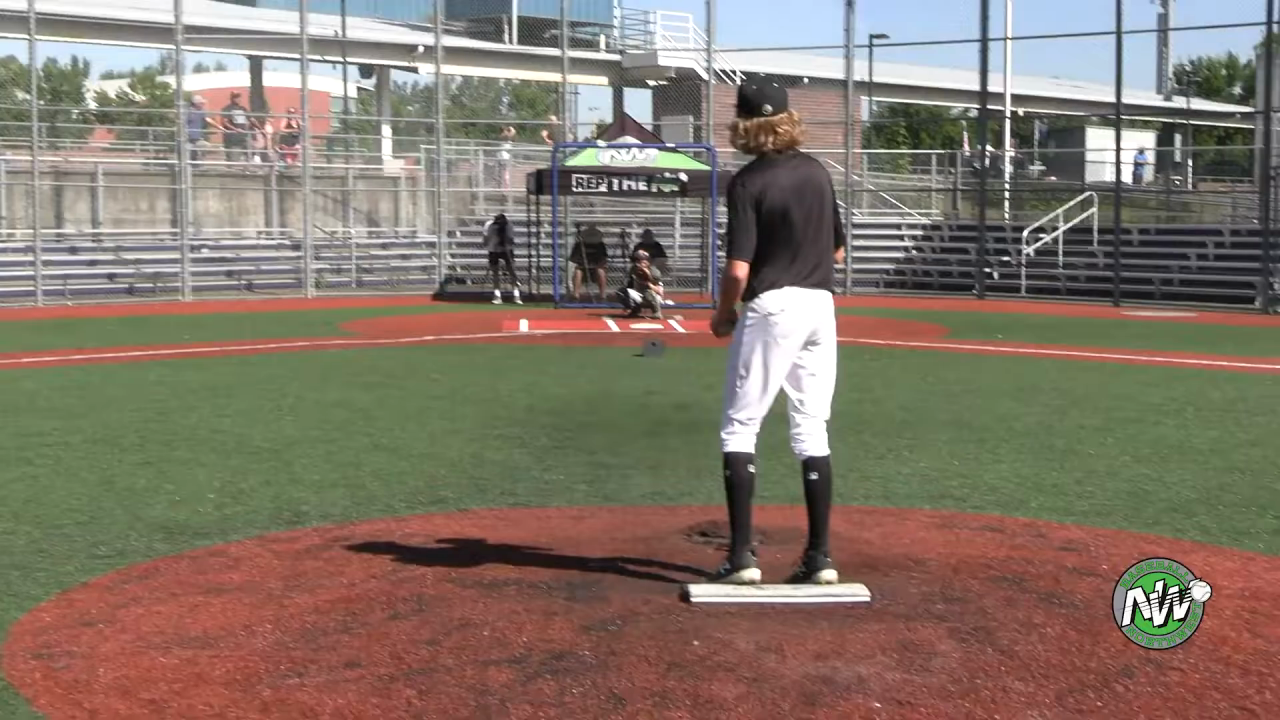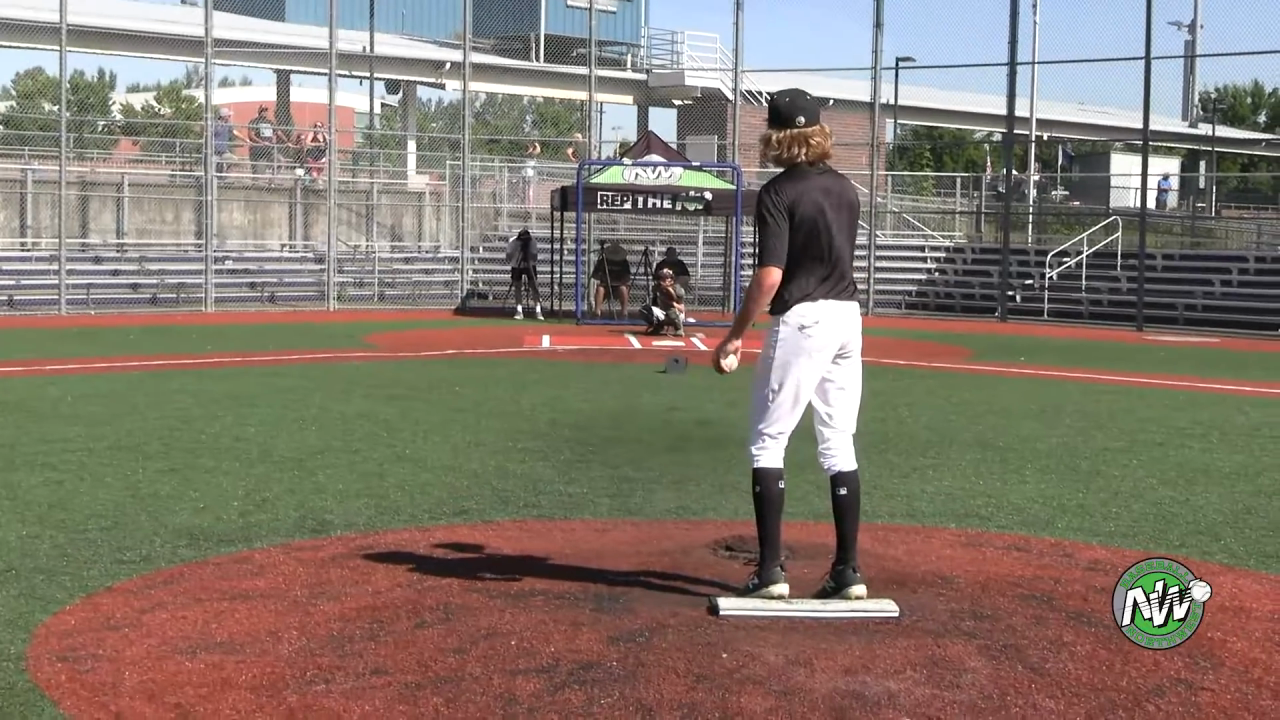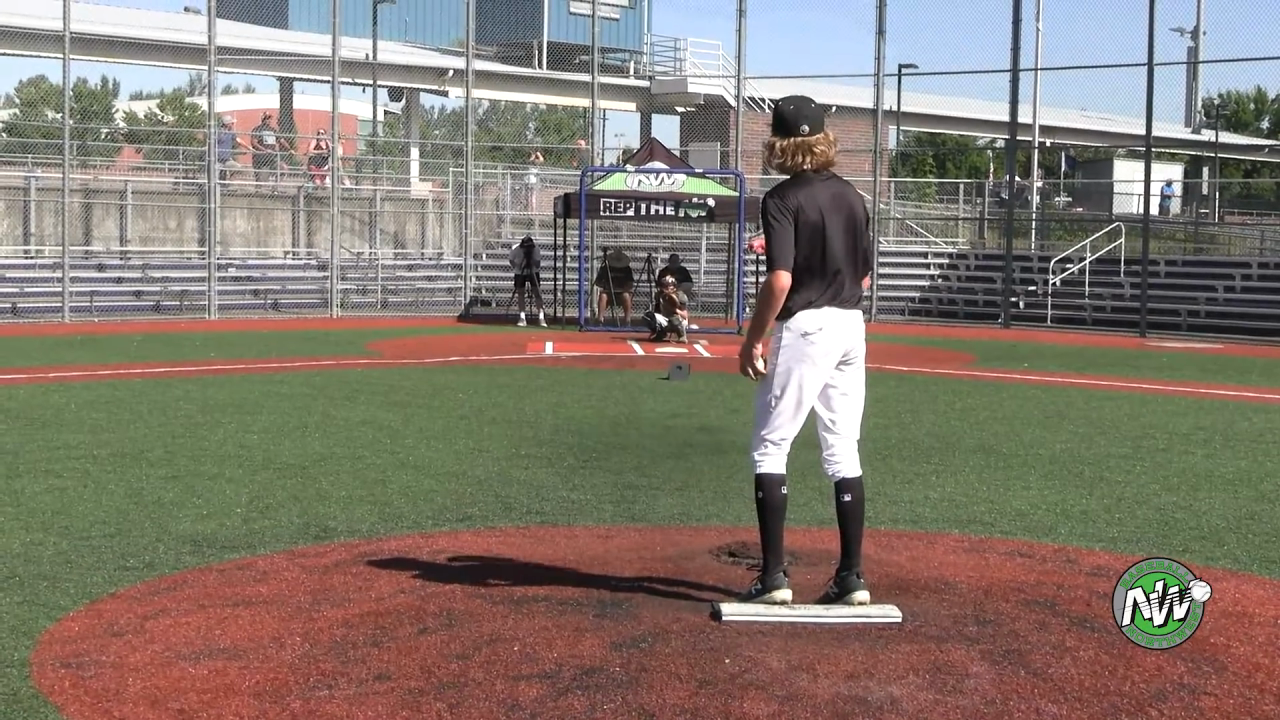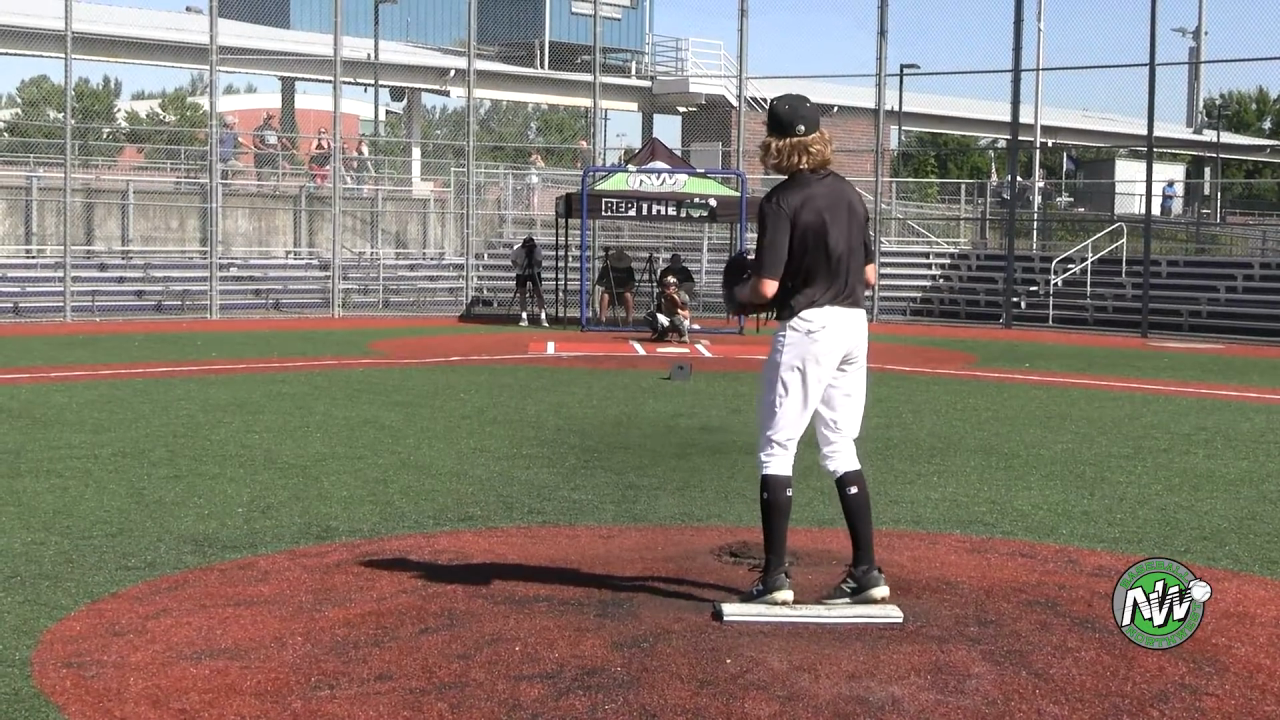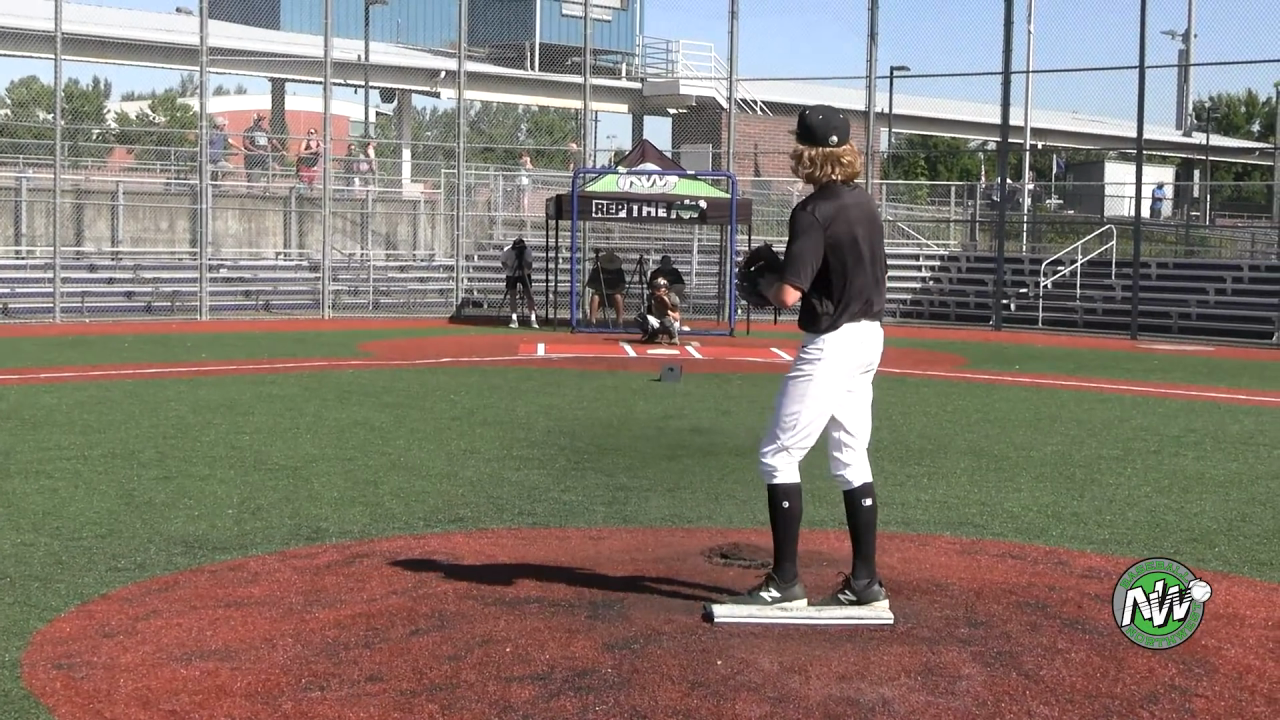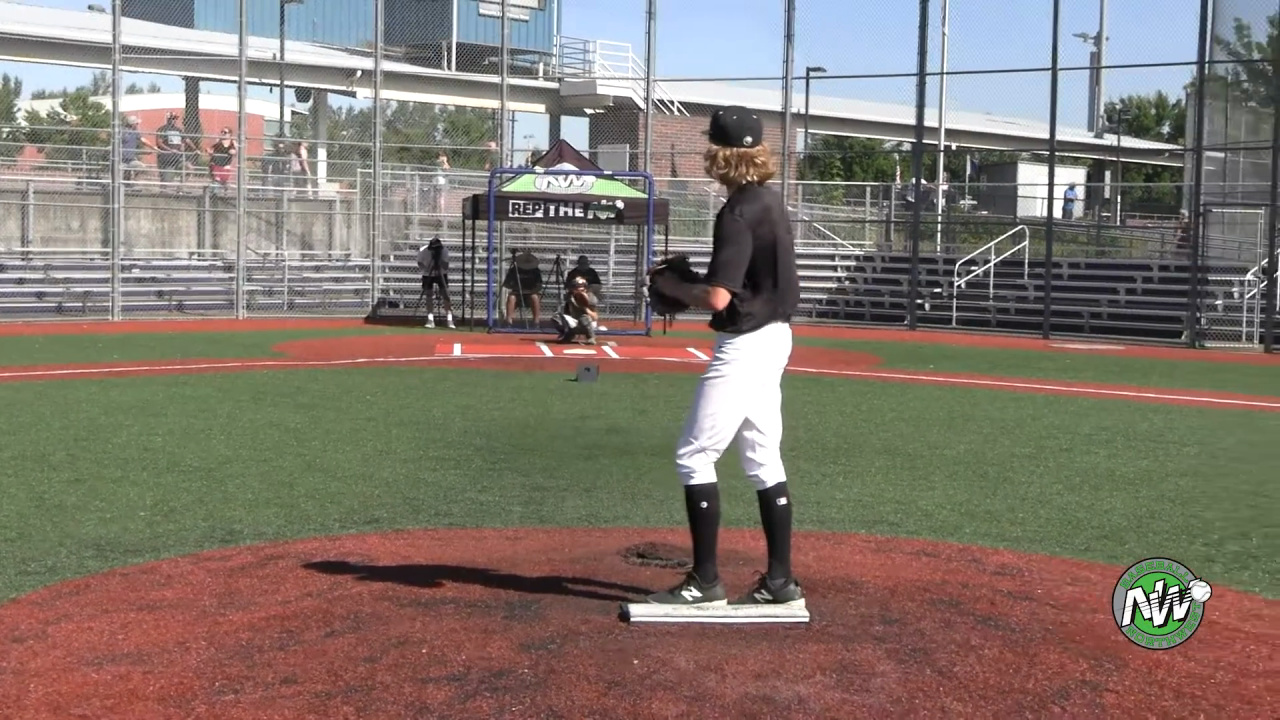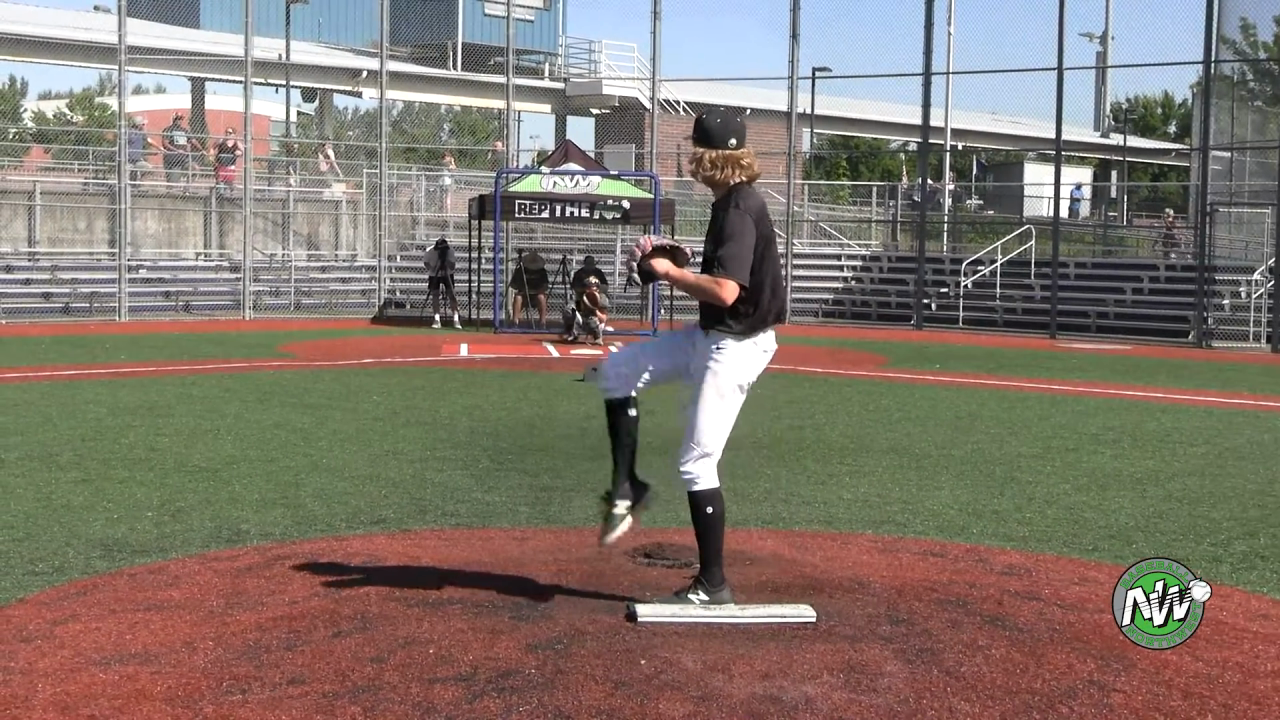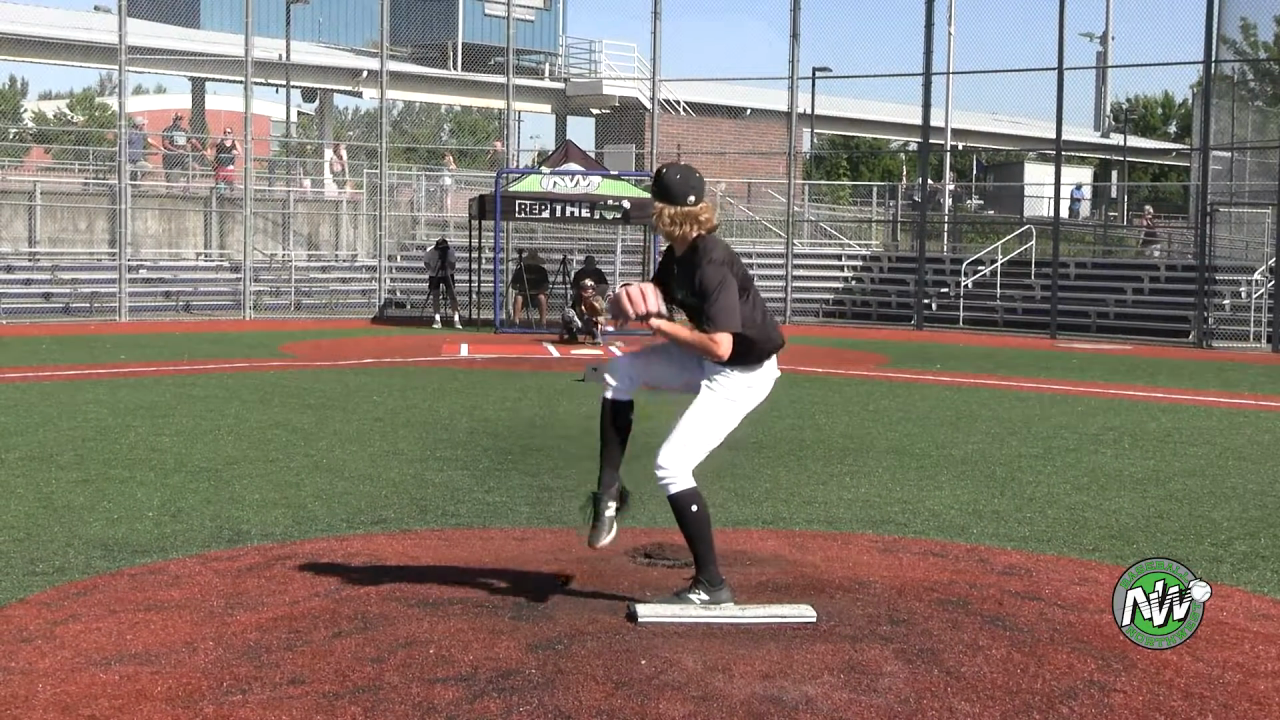
dt=0.5s
person 1, frame 1
left shoulder: (747, 182)
right shoulder: (819, 173)
left elbow: (738, 269)
right elbow: (837, 250)
left wrist: (723, 311)
left hip: (771, 308)
right hip: (820, 306)
left knee: (739, 429)
right knee: (811, 431)
left ankle: (742, 555)
right ankle: (819, 555)
person 1, frame 2
left shoulder: (777, 193)
right shoulder: (846, 189)
left elbow: (769, 275)
left wrist: (735, 335)
left hip: (801, 322)
right hip: (847, 318)
left knee: (768, 443)
right knee: (839, 445)
left ankle: (770, 571)
right ankle: (847, 571)
person 1, frame 3
left shoulder: (782, 198)
right shoulder: (851, 196)
left elbow: (779, 281)
right elbow: (864, 279)
left wrist: (752, 340)
left hip: (804, 329)
right hip: (851, 326)
left knee: (770, 449)
right knee: (843, 452)
left ankle: (773, 576)
right ankle: (851, 576)
person 1, frame 4
left shoulder: (780, 201)
right shoulder: (848, 193)
left elbow: (766, 286)
right elbow: (869, 275)
left wrist: (740, 292)
left hip: (806, 328)
right hip: (853, 324)
left knee: (777, 450)
right knee: (841, 449)
left ankle: (774, 578)
right ankle: (866, 571)
person 1, frame 5
left shoulder: (813, 211)
right shoulder: (866, 204)
left elbow: (787, 294)
right elbow: (880, 281)
left wrist: (762, 280)
left hip: (829, 344)
right hip: (868, 336)
left knee: (779, 456)
right knee: (851, 460)
left ankle: (785, 582)
right ankle: (865, 581)
person 1, frame 6
left shoulder: (739, 212)
right shoulder: (770, 202)
left elbow: (717, 297)
left wrist: (672, 286)
right wrist: (690, 282)
left hip: (744, 346)
right hip: (772, 338)
left knee: (694, 457)
right knee: (764, 461)
left ankle: (705, 581)
right ankle: (781, 580)
person 1, frame 7
left shoulder: (741, 209)
right shoulder: (731, 202)
left elbow: (726, 290)
left wrist: (669, 271)
right wrist: (673, 267)
left hip: (734, 346)
right hip: (713, 334)
left knee: (697, 464)
right knee: (615, 372)
left ankle: (713, 585)
right ankle: (626, 485)
person 1, frame 8
left shoulder: (711, 263)
right shoulder: (677, 253)
left elbow: (720, 347)
right elbow: (653, 297)
left wrist: (660, 324)
right wrist: (629, 299)
left hip: (741, 374)
right hip: (714, 360)
left knee: (670, 467)
right knee: (621, 372)
left ankle: (712, 584)
right ankle: (609, 495)
